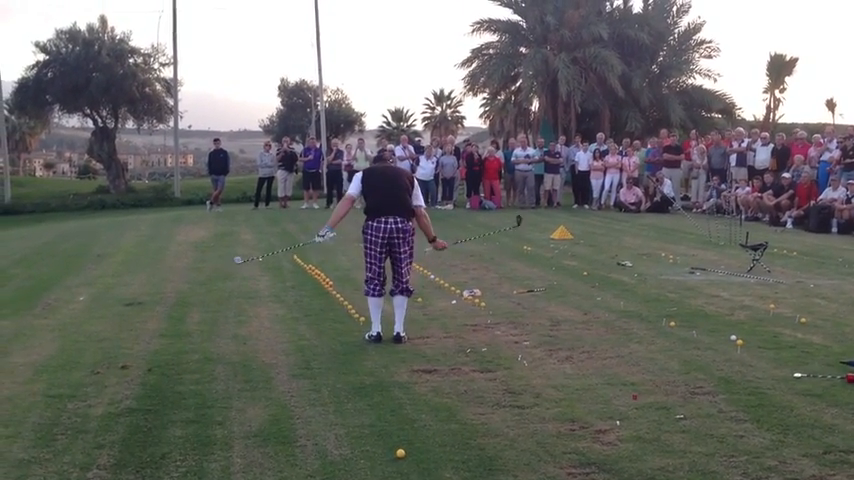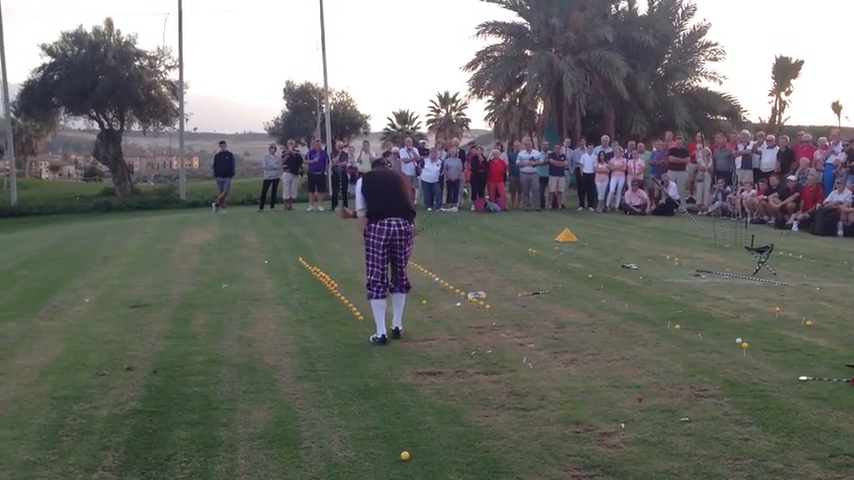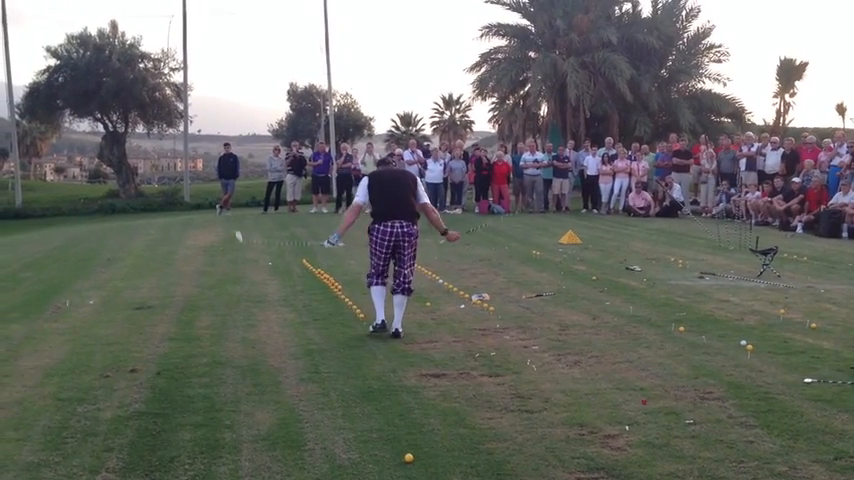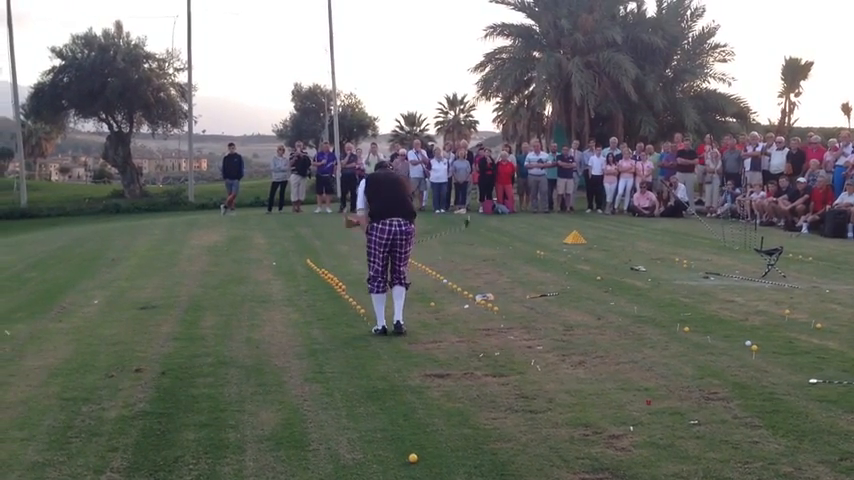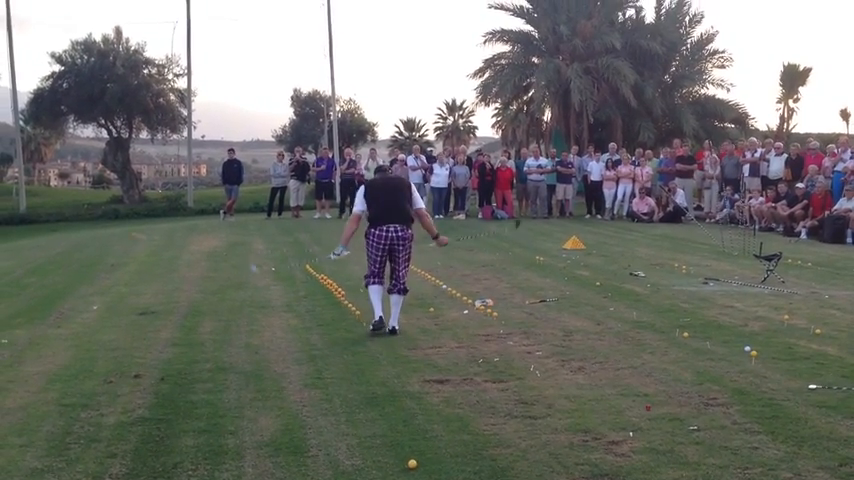
dt=0.5s
person 1, frame 1
left shoulder: (364, 174)
right shoulder: (407, 176)
left elbow: (348, 200)
right elbow: (420, 212)
left wrist: (328, 228)
right wrist: (432, 239)
left hip: (376, 224)
right hip: (404, 225)
left knee: (374, 279)
right knee: (402, 280)
left ankle: (376, 331)
right ankle: (399, 331)
person 1, frame 2
left shoulder: (364, 180)
right shoulder: (401, 178)
left elbow: (363, 215)
right wrist: (353, 215)
left hip: (378, 227)
right hip: (405, 226)
left knee: (376, 281)
right knee: (400, 277)
left ankle: (380, 333)
right ankle: (397, 326)
person 1, frame 3
left shoulder: (370, 179)
right shoulder: (410, 177)
left elbow: (356, 207)
right elbow: (427, 208)
left wrist: (338, 235)
right wrist: (444, 232)
left hip: (382, 228)
right hip: (408, 228)
left knee: (377, 274)
right knee: (403, 278)
left ankle: (379, 319)
right ankle: (397, 326)
person 1, frame 4
left shoulder: (367, 181)
right shoulder: (402, 181)
left elbow: (363, 216)
right wrist: (356, 221)
left hip: (380, 226)
right hip: (405, 225)
left knee: (377, 276)
right knee: (399, 275)
left ankle: (381, 324)
right ankle: (398, 320)
person 1, frame 5
left shoulder: (366, 187)
right shoulder: (406, 183)
left elbow: (355, 218)
right elbow: (422, 214)
left wrist: (342, 245)
right wrist: (436, 237)
left hip: (378, 231)
right hip: (403, 231)
left knee: (374, 276)
right knee: (399, 279)
left ankle: (378, 316)
right ankle: (393, 324)
